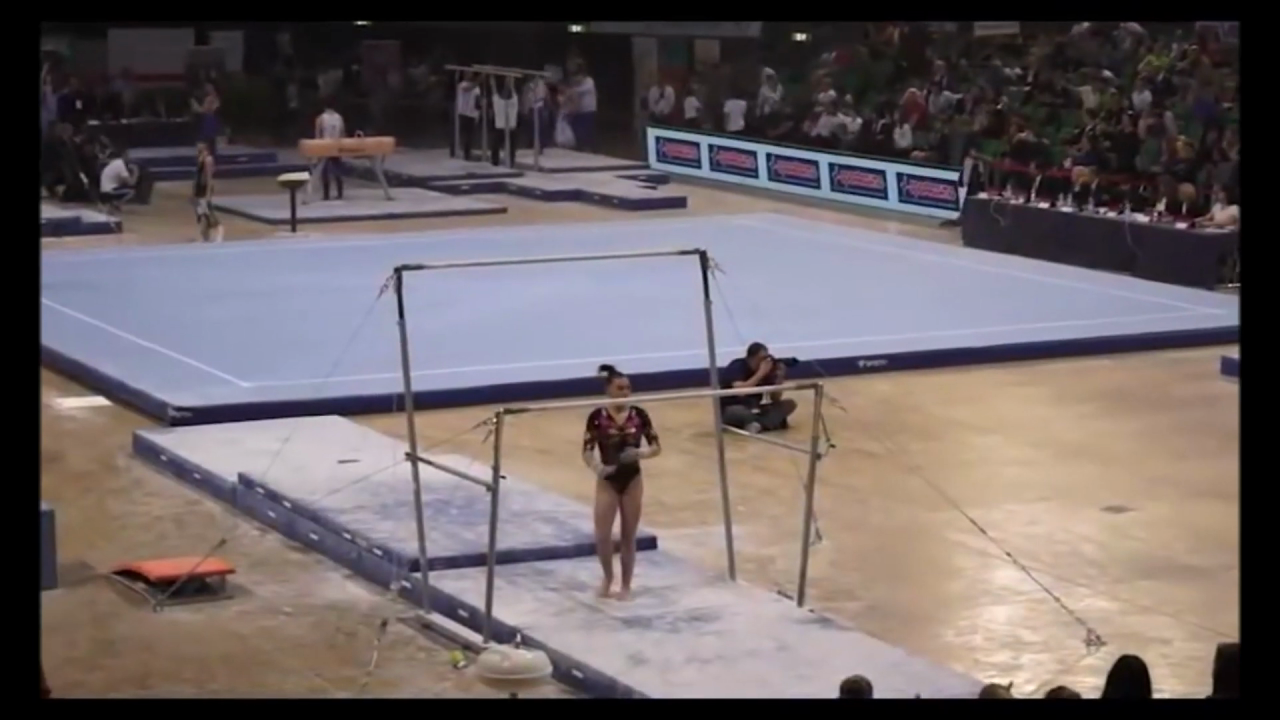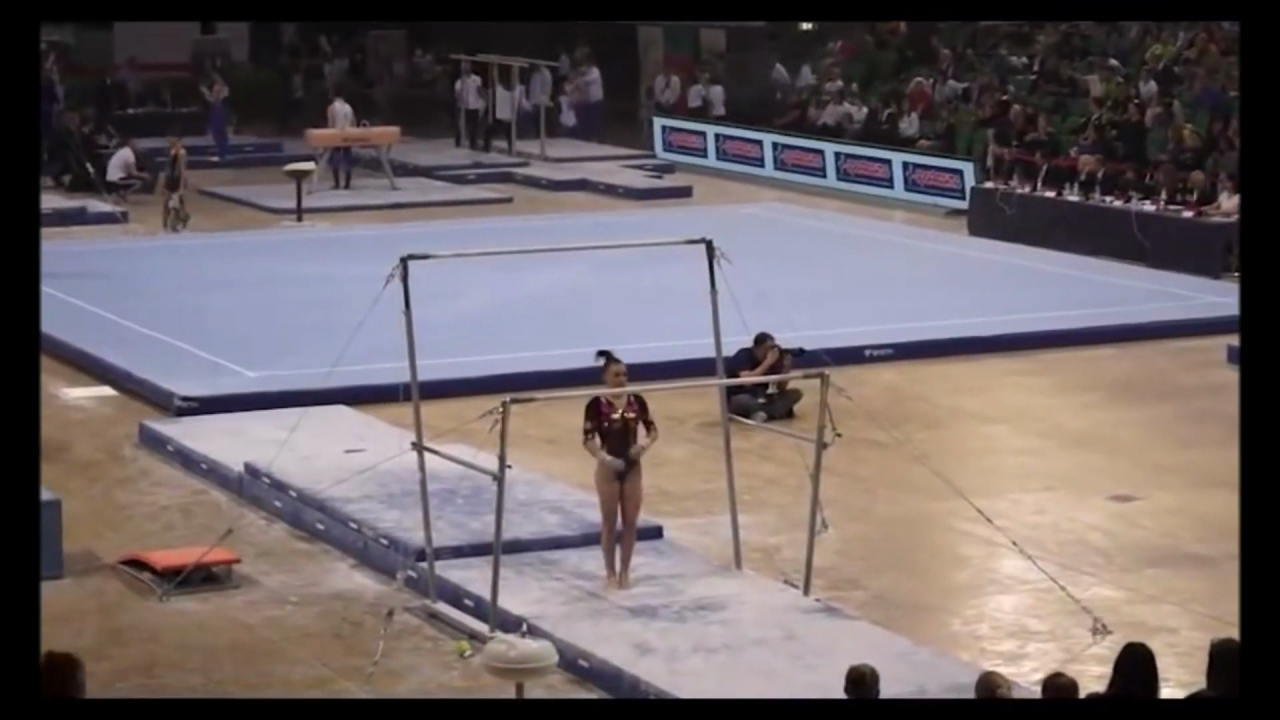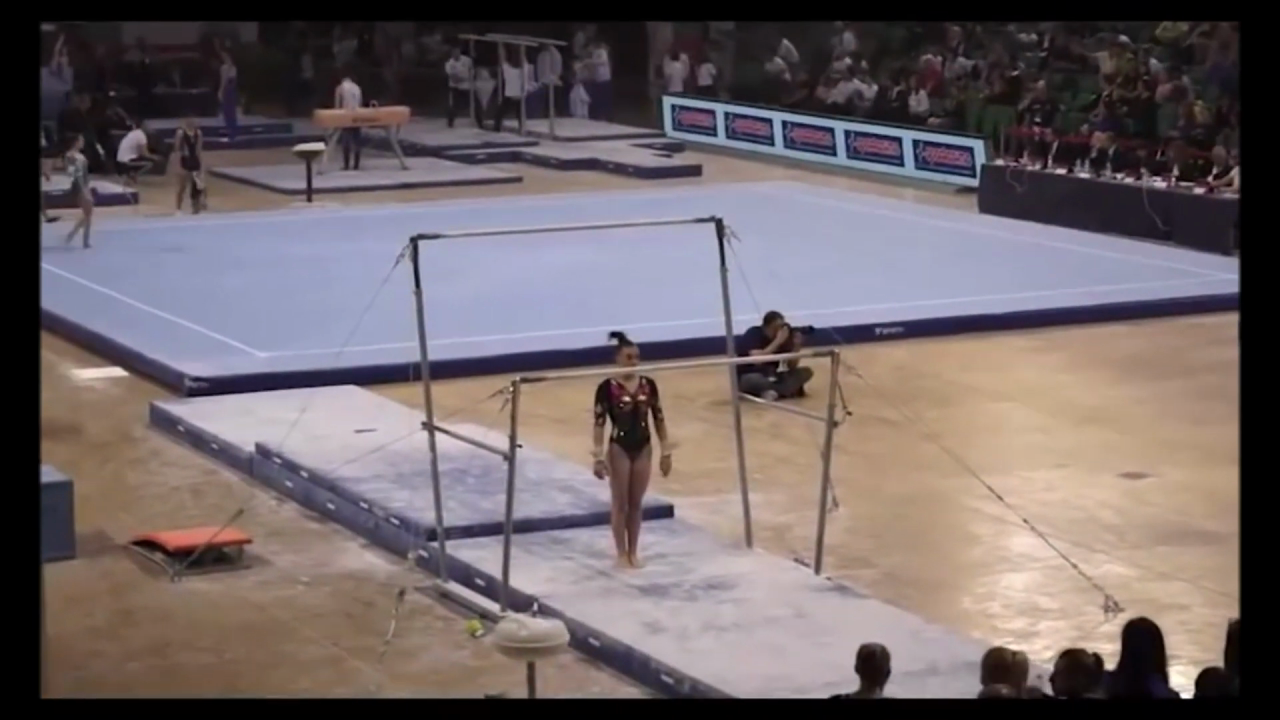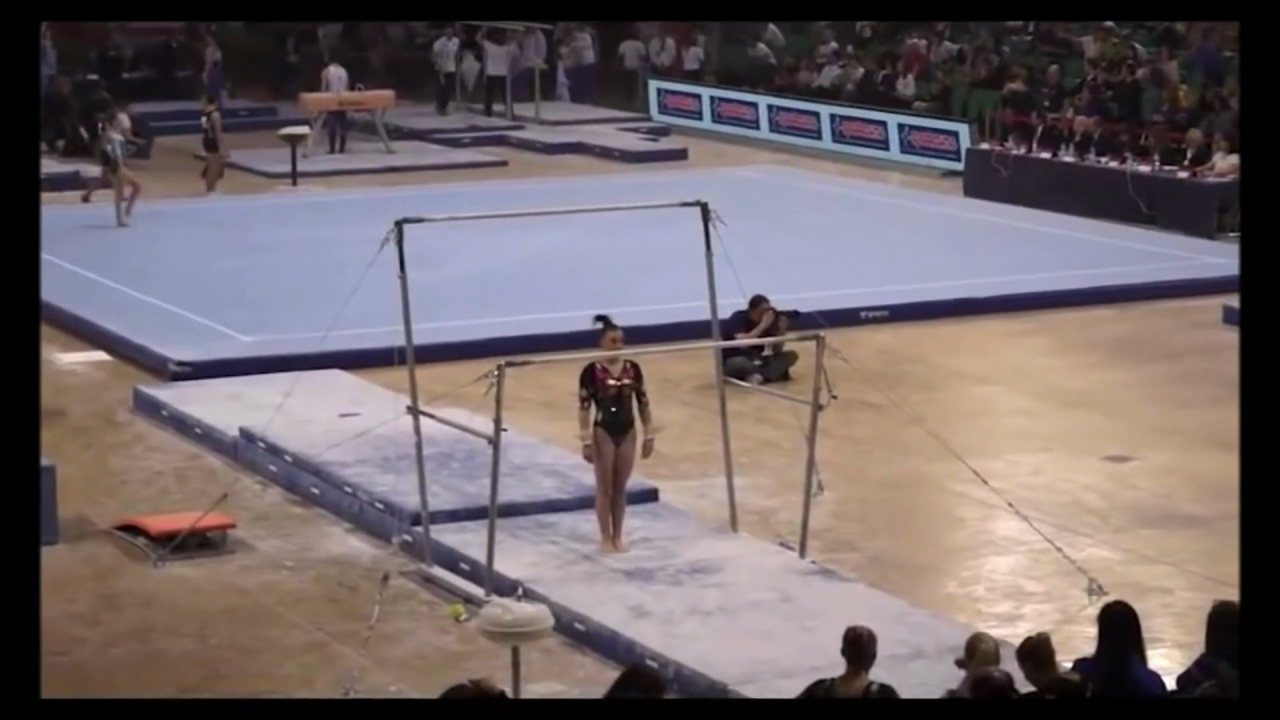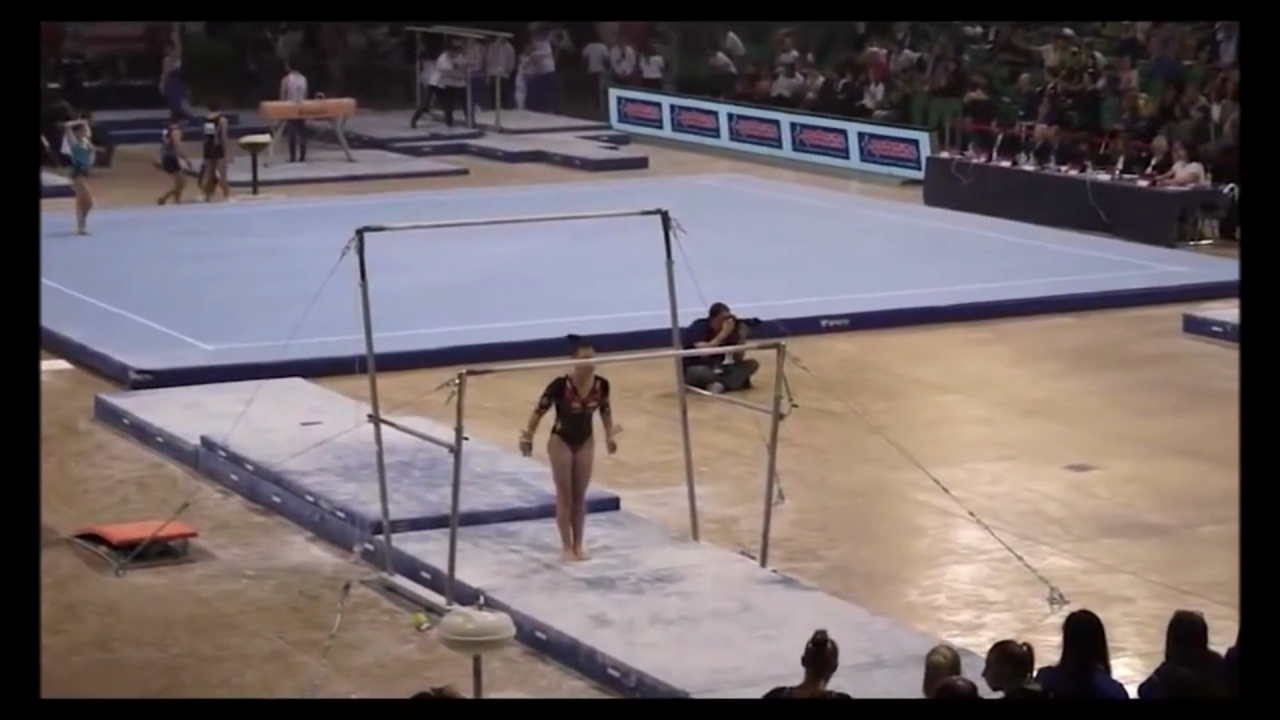
dt=1s
person 1, frame 1
left shoulder: (639, 415)
right shoulder: (597, 417)
left elbow: (656, 446)
right elbow: (587, 451)
left wrist: (641, 453)
right wrist: (596, 467)
left hip: (632, 480)
right hip: (607, 482)
left knee: (628, 537)
right knee: (602, 537)
left ankle: (626, 586)
right ankle: (607, 577)
person 1, frame 2
left shoulder: (637, 401)
right shoulder: (596, 404)
left elbow: (653, 430)
right elbow: (588, 441)
left wrist: (644, 444)
right wrist: (606, 459)
left hip: (633, 468)
right hip: (608, 469)
left knee: (631, 522)
right knee: (610, 524)
left ankle: (624, 571)
right ankle: (611, 574)
person 1, frame 3
left shoulder: (648, 385)
right shoulder: (607, 387)
left elbow: (659, 418)
right elbow: (599, 423)
left wrist: (666, 450)
right wrist: (598, 456)
left hip: (643, 448)
right hip: (619, 449)
left knee: (636, 503)
right knee: (620, 503)
left ankle: (633, 552)
right ankle: (621, 553)
person 1, frame 4
left shoulder: (633, 369)
right shoulder: (592, 371)
left elbow: (643, 403)
right elbow: (584, 408)
left wrist: (649, 434)
right wrist: (586, 440)
left hip: (628, 432)
right hip: (604, 433)
left knee: (620, 488)
right knee: (605, 488)
left ankle: (618, 536)
right ankle: (606, 538)
person 1, frame 5
left shoulder: (601, 384)
right shoulder: (560, 385)
left elbow: (605, 410)
right elbow: (539, 411)
left wrist: (610, 435)
right wrist: (527, 437)
left hip: (585, 442)
right hip: (561, 442)
left knee: (580, 496)
right knee: (564, 496)
left ankle: (578, 544)
right ankle: (566, 546)
